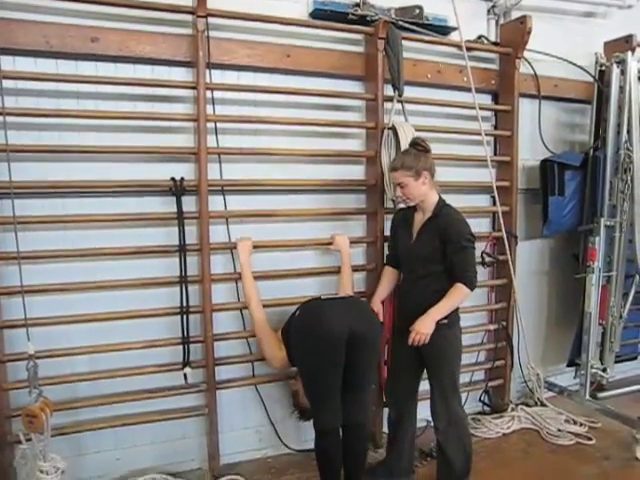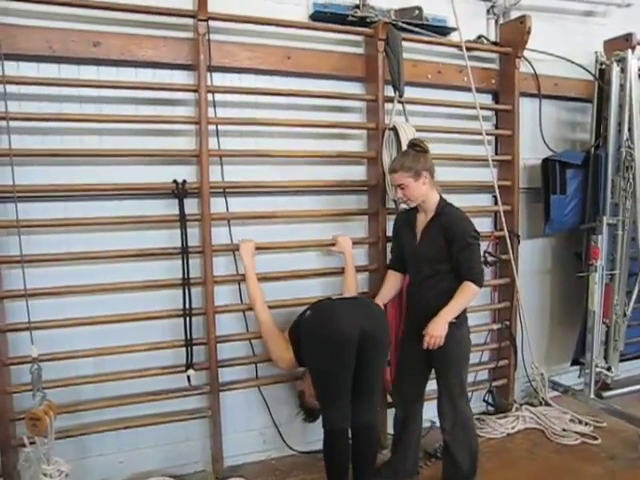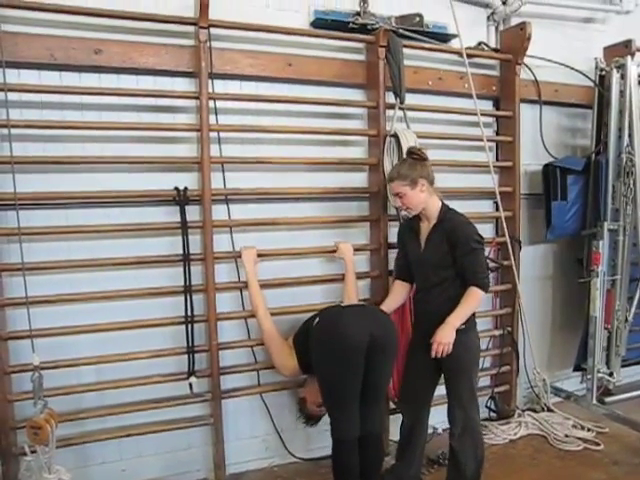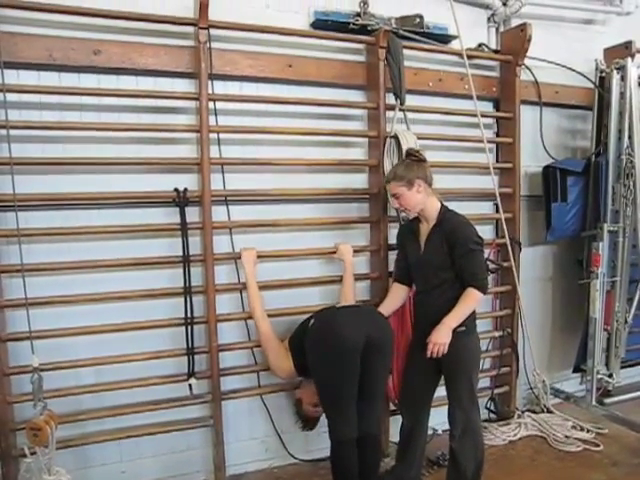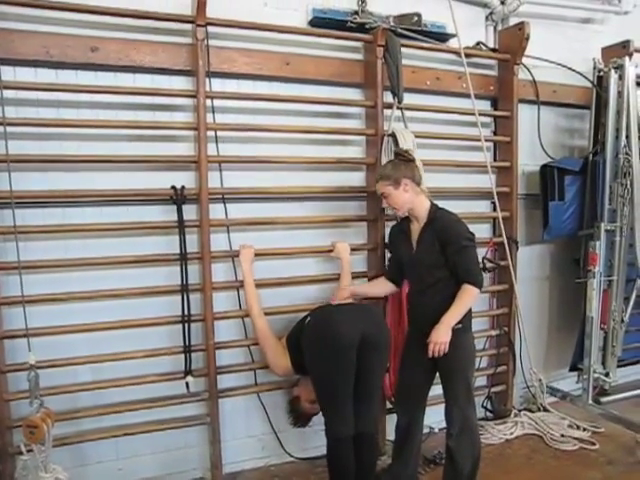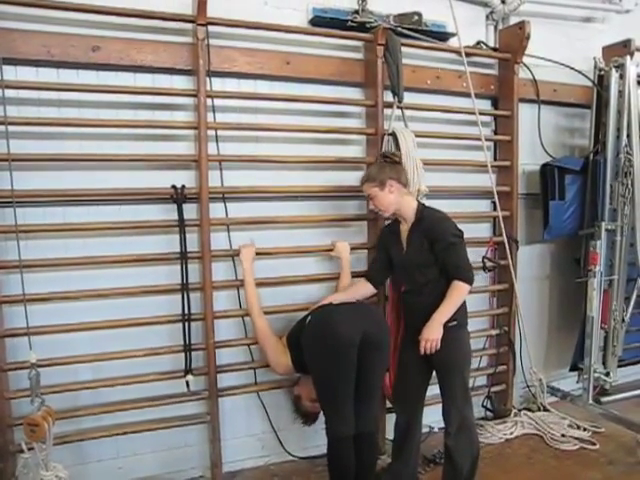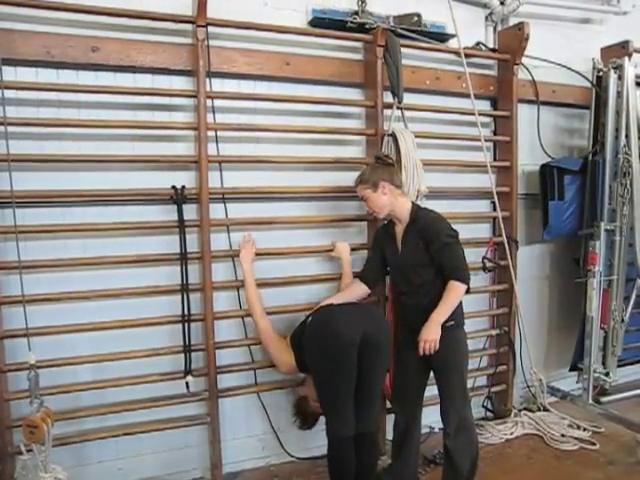
dt=0.3s
person 1, frame 1
left shoulder: (452, 223)
right shoulder: (401, 219)
left elbow: (466, 282)
left wrist: (431, 318)
right wrist: (378, 299)
left hip: (440, 327)
right hip: (404, 322)
left knee: (445, 404)
right knee: (398, 395)
person 1, frame 2
left shoulder: (455, 221)
right shoulder: (403, 221)
left elbow: (473, 279)
left wrist: (443, 319)
right wrist: (379, 302)
left hip: (449, 327)
right hip: (413, 324)
left knee: (452, 404)
right knee: (405, 396)
person 1, frame 3
left shoulder: (458, 227)
right shoulder: (407, 230)
left elbow: (479, 285)
left wrist: (450, 326)
right wrist: (382, 311)
left hip: (458, 333)
right hip: (422, 331)
left knee: (461, 411)
right knee: (411, 403)
person 1, frame 4
left shoulder: (458, 228)
right shoulder: (407, 231)
left elbow: (477, 286)
left wrist: (446, 327)
right wrist: (378, 315)
left hip: (458, 335)
right hip: (422, 332)
left knee: (462, 413)
right knee: (411, 406)
person 1, frame 5
left shoulder: (449, 226)
right shoulder: (399, 233)
left elbow: (472, 283)
right elbow: (393, 280)
left wrist: (445, 326)
right wrist: (356, 290)
left hip: (453, 333)
right hip: (418, 331)
left knee: (458, 412)
right knee: (408, 404)
person 1, frame 6
left shoulder: (436, 224)
right shoulder: (389, 234)
left elbow: (463, 279)
right elbow: (373, 281)
left wrist: (436, 323)
right wrist: (335, 298)
left hip: (447, 330)
right hip: (412, 330)
left knee: (456, 410)
right knee: (405, 404)
person 1, frame 7
left shoulder: (432, 224)
right shoulder: (384, 235)
left elbow: (460, 279)
right elbow: (367, 281)
left wrist: (435, 323)
right wrist: (331, 302)
left hip: (445, 330)
right hip: (407, 332)
left knee: (455, 411)
right knee: (404, 405)
person 2, frame 1
left shoulder: (280, 356)
left elbow: (255, 306)
right elbow: (346, 295)
left wrist: (244, 260)
left hip: (318, 326)
right hip: (363, 316)
left knee: (327, 424)
right knee: (356, 419)
person 2, frame 2
left shoulder: (288, 356)
left elbow: (259, 306)
right elbow: (350, 296)
left wrist: (248, 261)
right wrist: (347, 252)
left hip: (328, 325)
right hip: (372, 315)
left knee: (336, 424)
right knee: (366, 419)
person 2, frame 3
left shoulder: (290, 363)
left elbow: (262, 313)
right elbow: (351, 303)
left wrist: (250, 268)
left hip: (338, 333)
right hip: (380, 322)
left knee: (345, 431)
right knee: (372, 428)
person 2, frame 4
left shoulder: (286, 366)
left elbow: (259, 316)
right elbow: (347, 306)
left wrist: (249, 269)
left hip: (333, 335)
right hip: (376, 323)
left knee: (343, 433)
right knee: (369, 429)
person 2, frame 5
left shoulder: (283, 363)
left elbow: (256, 315)
right elbow: (344, 300)
left wrist: (246, 267)
right wrist: (345, 259)
left hip: (330, 332)
right hip: (372, 320)
left knee: (339, 430)
right knee: (366, 426)
person 2, frame 6
left shoulder: (285, 361)
left elbow: (257, 314)
right elbow: (343, 298)
left wrist: (247, 266)
right wrist: (344, 258)
left hip: (330, 331)
right hip: (372, 319)
left knee: (340, 429)
right knee: (366, 426)
person 2, frame 7
left shoulder: (288, 360)
left elbow: (259, 316)
left wrist: (247, 267)
right wrist: (345, 260)
left hip: (331, 331)
right hip: (374, 321)
left knee: (341, 431)
right knee: (367, 427)
